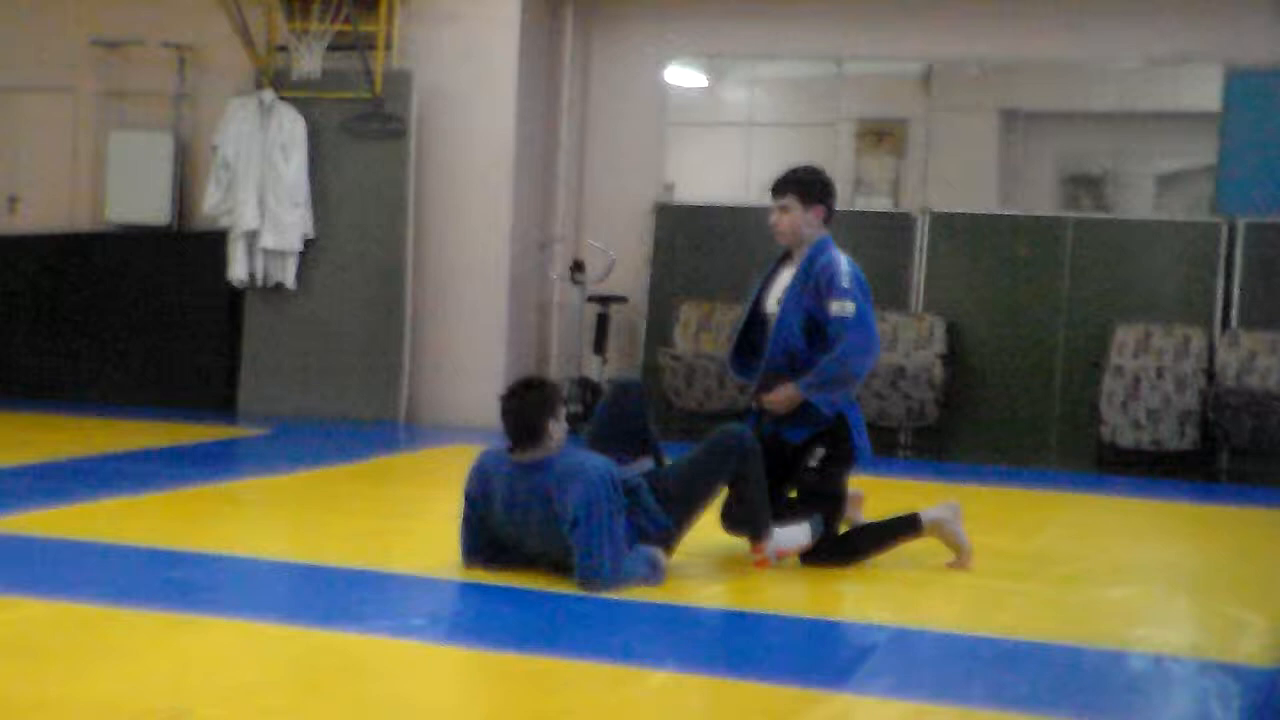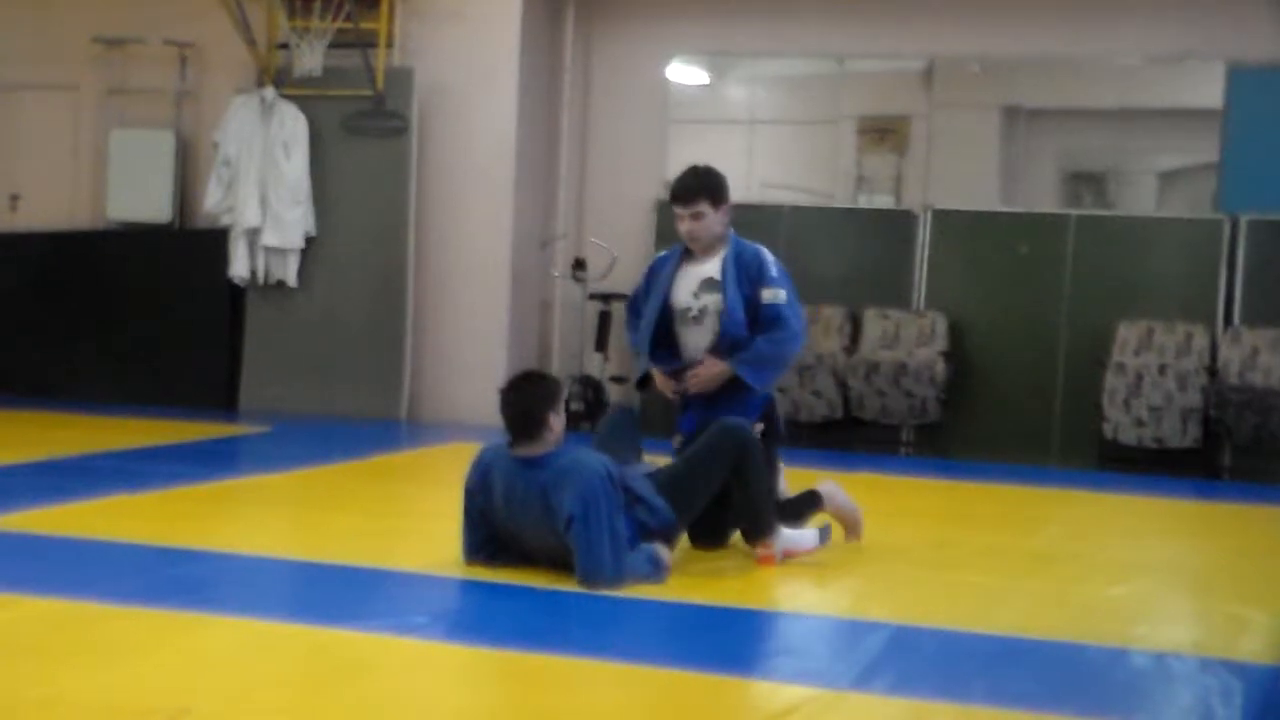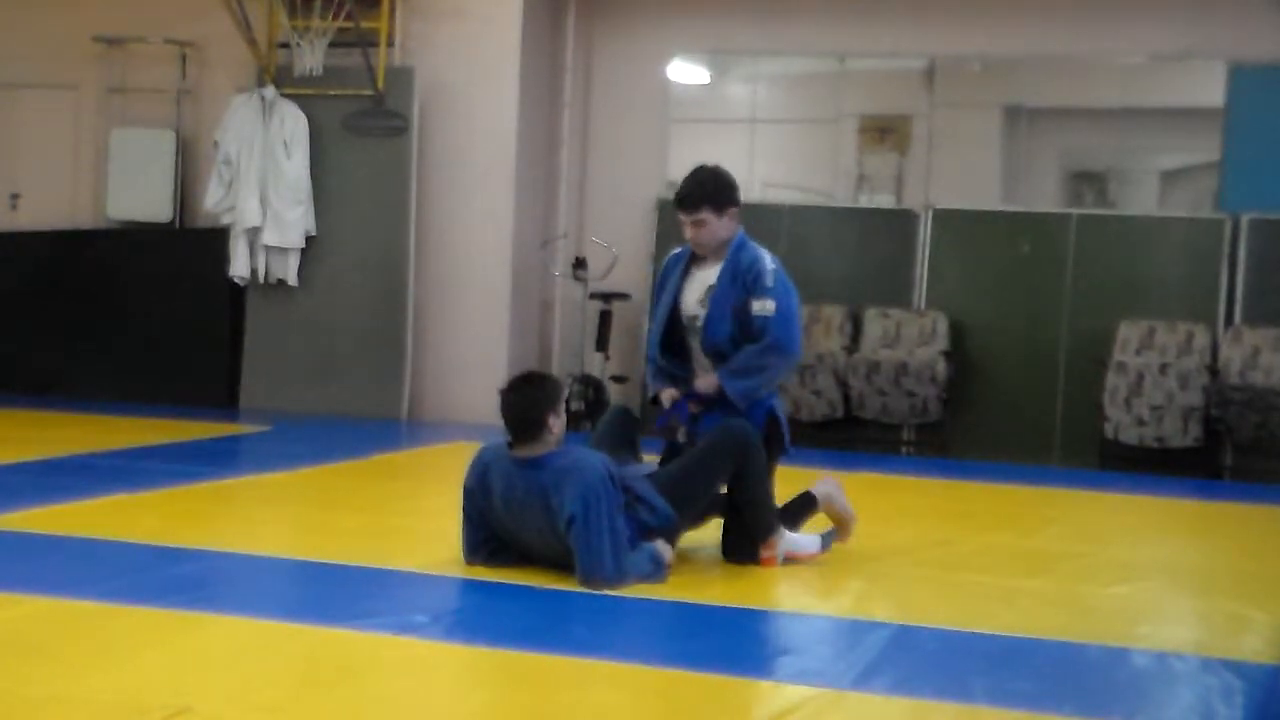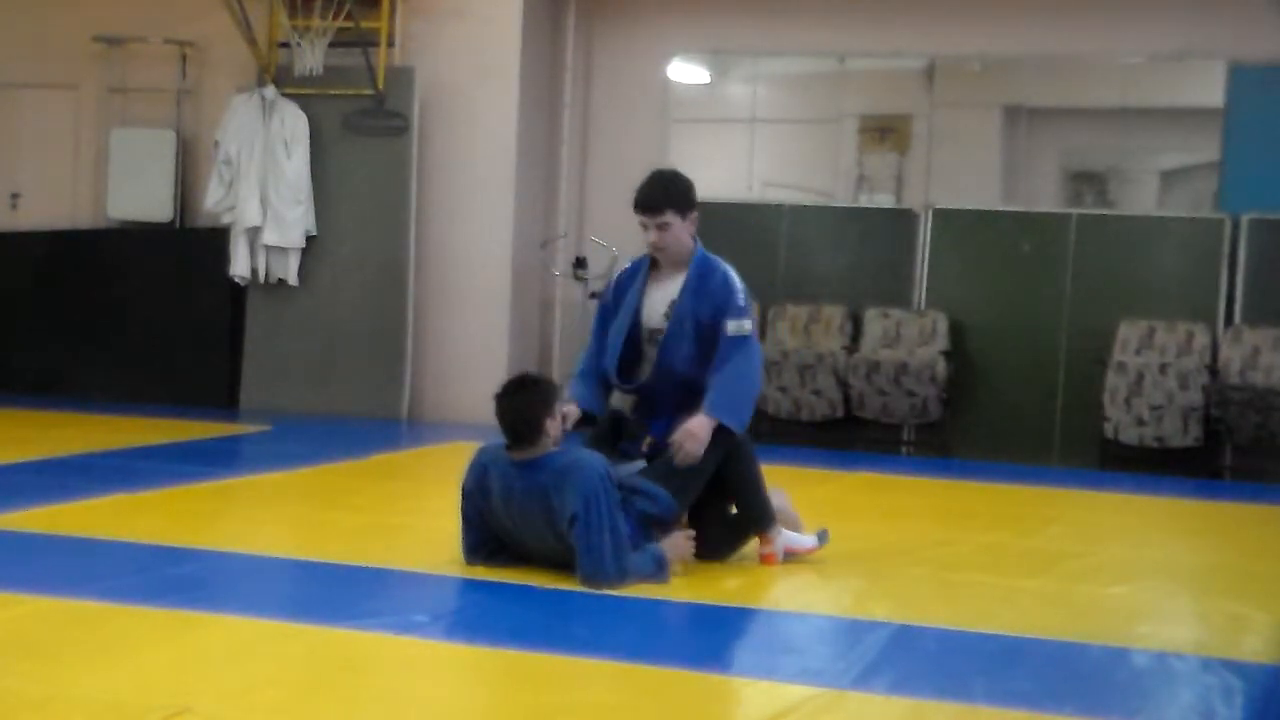
dt=1s
person 1, frame 1
left shoulder: (835, 269)
right shoulder: (783, 268)
left elbow: (858, 348)
left wrist: (801, 392)
right wrist: (762, 387)
left hip: (822, 424)
right hip: (779, 422)
left knee: (821, 552)
left ankle: (931, 522)
right ankle: (840, 505)
person 1, frame 2
left shoulder: (755, 260)
right shoulder: (663, 266)
left elbow: (788, 333)
right elbow: (638, 319)
left wrist: (728, 368)
right wrist: (652, 366)
left hip: (747, 408)
right hip: (694, 411)
right knee: (706, 535)
left ankle: (824, 498)
person 1, frame 3
left shoulder: (759, 269)
right shoulder: (676, 266)
left elbow: (781, 345)
right elbow: (661, 337)
left wrist: (722, 380)
right wrist: (663, 384)
left hip: (747, 416)
right hip: (696, 413)
person 1, frame 4
left shoulder: (720, 282)
right shoulder: (627, 280)
left elbow: (740, 360)
right elbow: (601, 348)
left wrist: (708, 417)
right wrist: (579, 401)
left hip: (699, 423)
right hip: (644, 417)
left knee: (712, 543)
left ankle: (764, 522)
person 2, frame 1
left shoulder: (486, 467)
right shoulder: (584, 476)
left elbow: (477, 554)
right elbow: (601, 574)
left wrist: (543, 549)
right wrist: (650, 563)
right hip: (642, 524)
left knee: (627, 393)
right knee: (735, 441)
left ankle: (647, 469)
right ankle: (765, 540)
person 2, frame 2
left shoulder: (485, 465)
right shoulder: (583, 473)
left elbow: (478, 551)
right elbow: (602, 572)
left wrist: (537, 546)
right wrist: (651, 560)
right hip: (643, 523)
left knee: (624, 416)
right knee: (734, 435)
right ankle: (771, 539)
person 2, frame 3
left shoulder: (484, 465)
right shoulder: (583, 475)
left elbow: (478, 551)
right elbow: (604, 572)
left wrist: (539, 548)
right wrist: (655, 557)
left hip: (569, 531)
right hip: (639, 526)
left knee: (621, 417)
right knee: (737, 437)
right ankle: (772, 541)
person 2, frame 4
left shoulder: (483, 464)
right shoulder: (583, 469)
left elbow: (478, 552)
right elbow: (607, 572)
left wrist: (536, 547)
right wrist: (664, 555)
